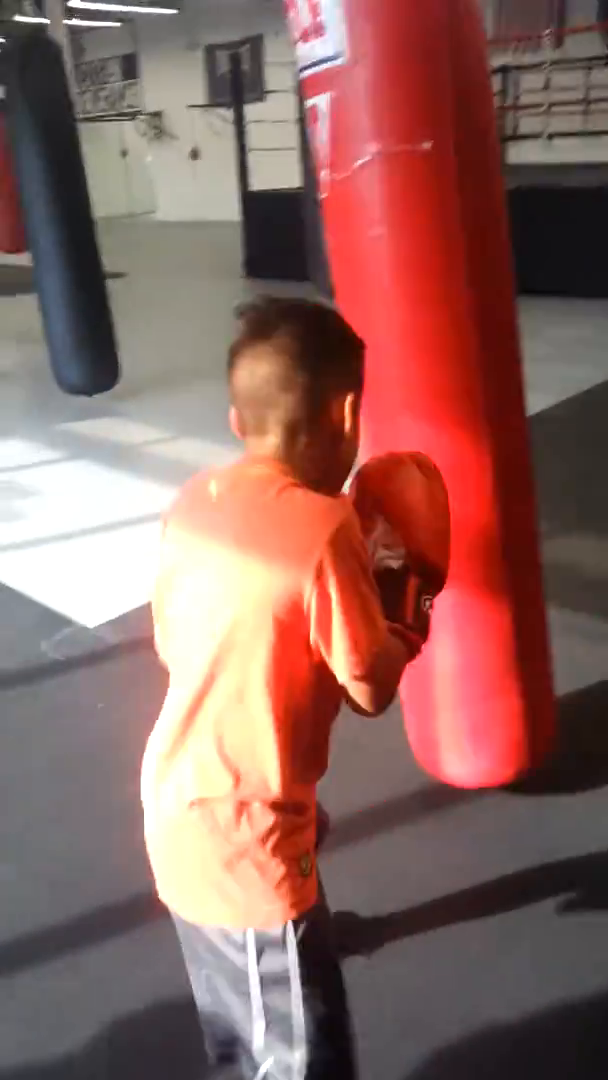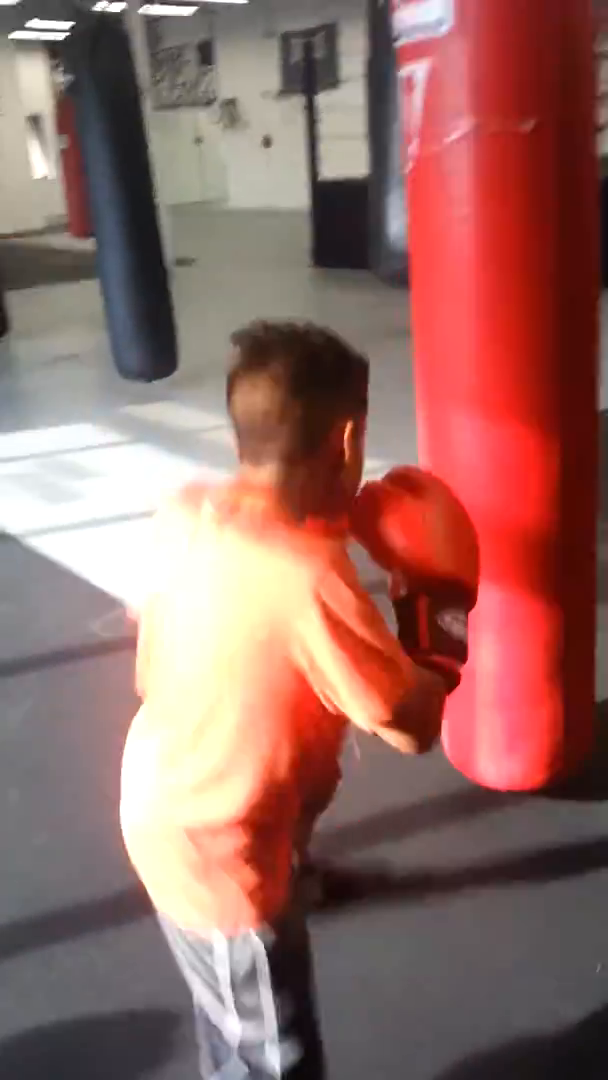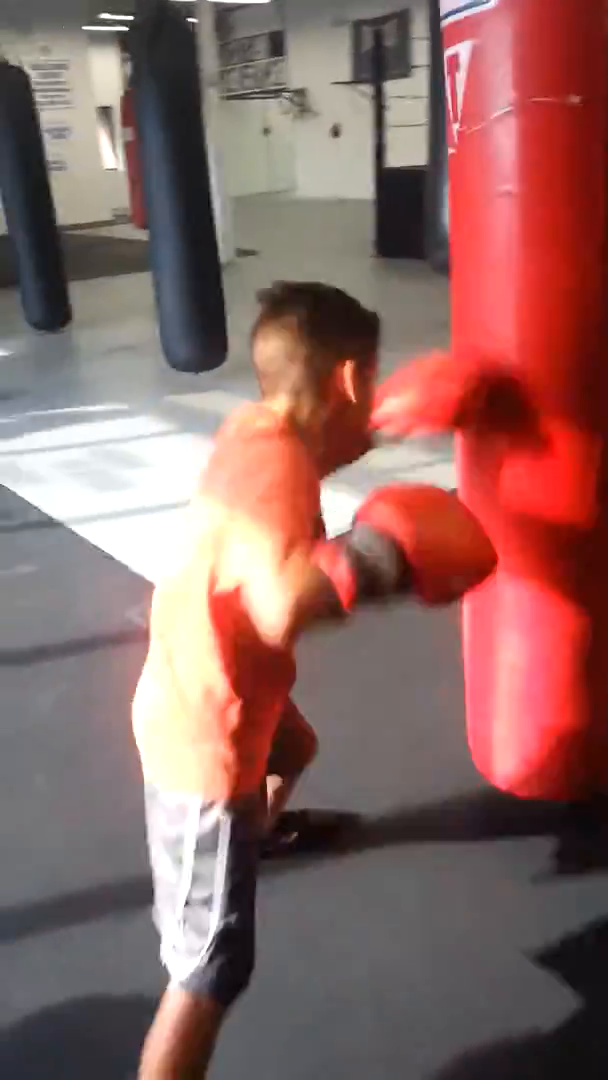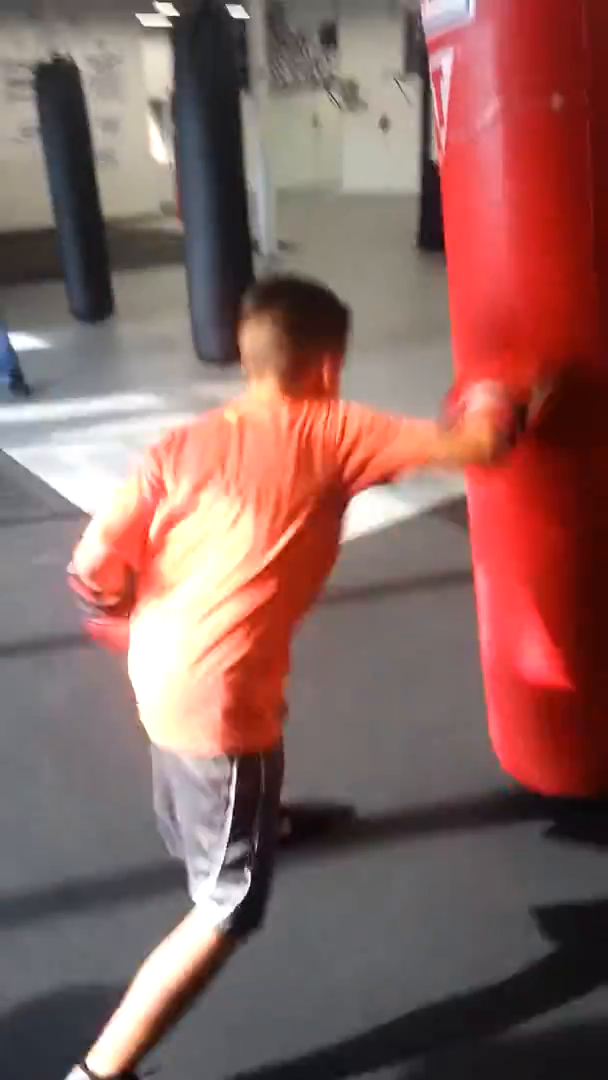
dt=0.2s
person 1, frame 1
left shoulder: (194, 502)
right shoulder: (322, 528)
right elbow: (371, 689)
left hip: (178, 795)
right hip: (237, 838)
left ankle: (227, 969)
person 1, frame 2
left shoulder: (185, 513)
right shoulder: (316, 581)
right elbow: (411, 729)
left hip: (160, 793)
right hip: (209, 848)
left knee: (314, 781)
left ankle: (282, 904)
person 1, frame 3
left shoulder: (255, 430)
right shoulder: (279, 471)
right elbow: (283, 610)
left hip: (235, 698)
right hip: (201, 727)
left knee: (295, 749)
right knee: (212, 965)
left ankle: (261, 825)
person 1, frame 4
left shoulder: (180, 444)
right shoulder: (331, 431)
left elbow: (97, 565)
right elbow: (473, 446)
left wrist: (124, 612)
right wrist: (496, 407)
left hip: (159, 662)
right hip: (217, 696)
right knee: (229, 909)
left ankle: (261, 818)
